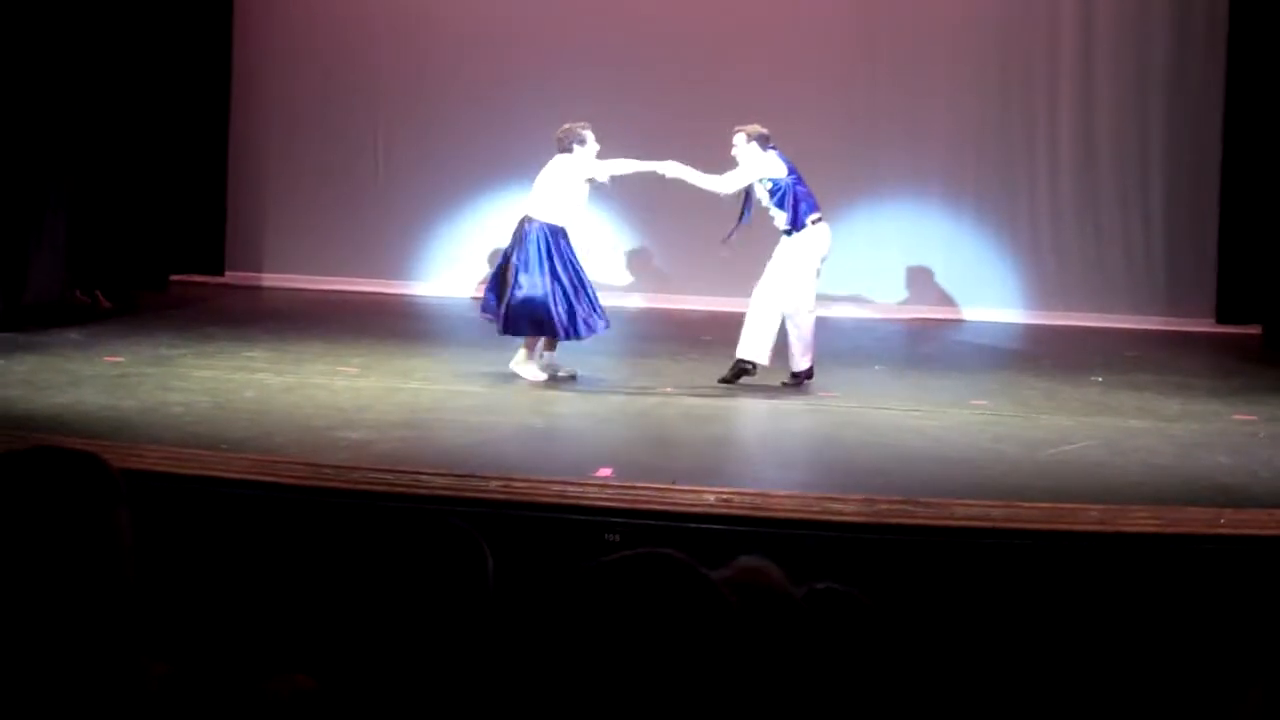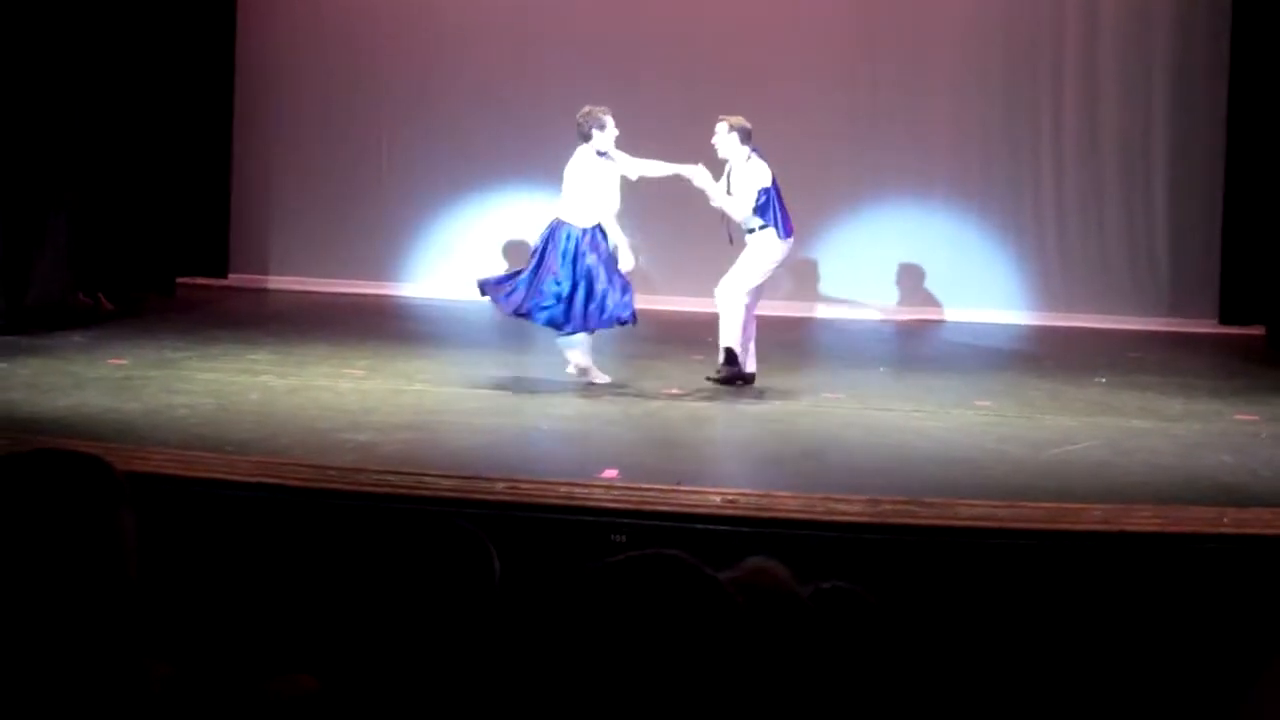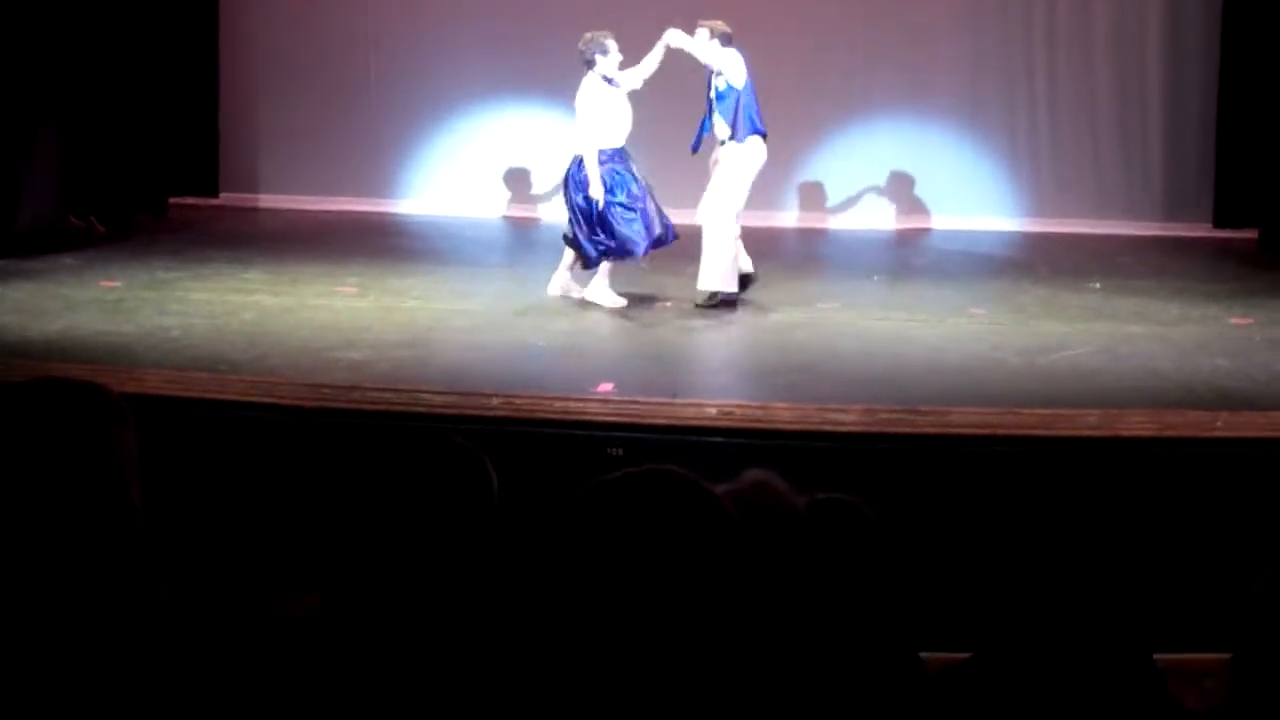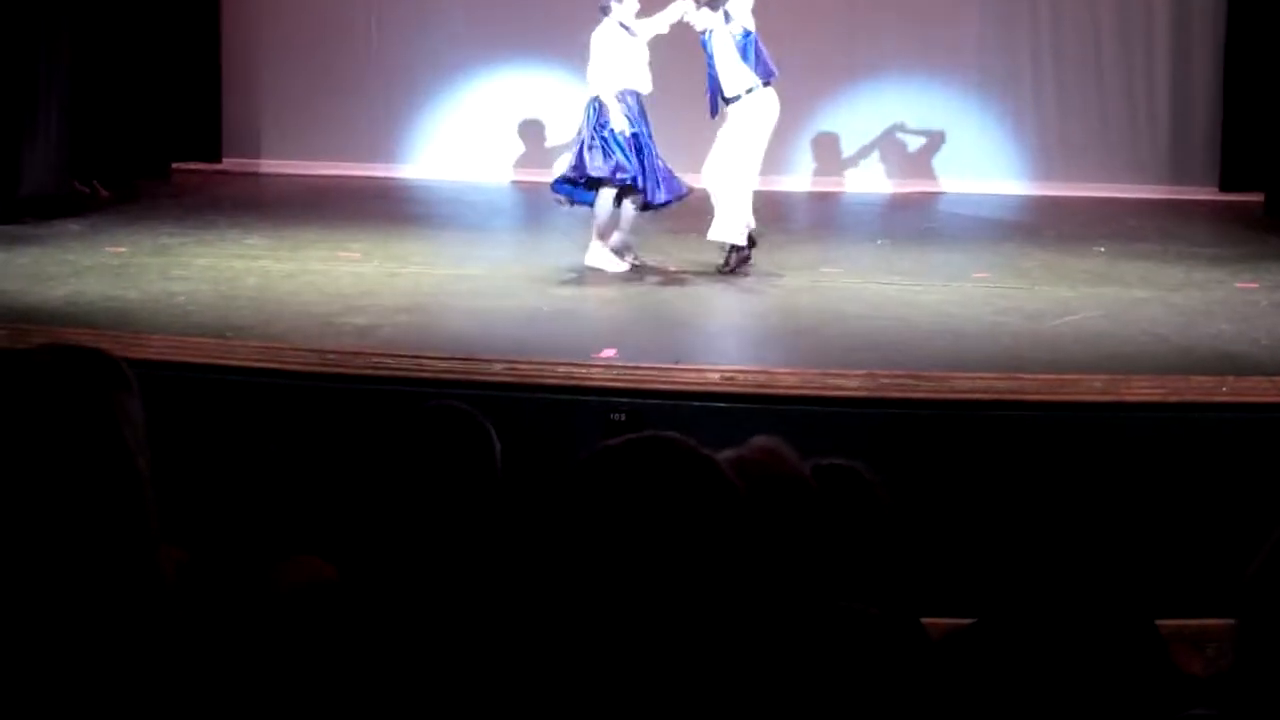
dt=0.5s
person 1, frame 1
left shoulder: (768, 161)
right shoulder: (758, 170)
left elbow: (725, 185)
right elbow: (728, 185)
left wrist: (683, 172)
right wrist: (684, 172)
left hip: (810, 236)
right hip: (792, 238)
left knee: (796, 303)
right knee: (765, 296)
left ankle: (802, 369)
right ankle: (748, 360)
person 1, frame 2
left shoulder: (755, 167)
right shoulder: (734, 167)
left elbow: (740, 212)
right elbow: (719, 199)
left wrist: (709, 185)
right wrist: (707, 186)
left hip: (770, 240)
right hip: (758, 240)
left knee: (728, 290)
right knee: (741, 300)
left ankle: (732, 355)
right ankle: (743, 369)
person 1, frame 3
left shoulder: (732, 62)
right shoulder: (718, 74)
left elbow: (714, 58)
left wrist: (684, 41)
right wrist: (718, 151)
left hip: (744, 151)
right hip: (733, 152)
left knee: (718, 219)
right knee: (710, 214)
left ankle: (724, 289)
right ankle: (741, 271)
person 1, frame 4
right shoulder: (708, 37)
left hip: (758, 104)
right hip: (736, 110)
left knee: (738, 173)
right knee: (715, 172)
left ankle: (737, 244)
right ankle: (742, 232)
person 2, frame 1
left shoulder: (576, 168)
right shoulder: (565, 163)
left elbow: (604, 169)
right elbow: (612, 167)
left wrist: (654, 166)
right wrist: (655, 165)
left hip: (550, 237)
right hip: (541, 237)
left knee: (561, 302)
right knee: (550, 302)
left ankle: (547, 360)
right ankle: (524, 358)
person 2, frame 2
left shoulder: (609, 157)
right shoulder: (583, 162)
left elbow: (643, 167)
right elbow: (598, 206)
left wrist: (681, 169)
right wrist: (622, 245)
left hip: (594, 235)
right hip: (576, 235)
left knee: (598, 300)
right knee: (590, 298)
left ankle: (582, 359)
right ankle: (576, 351)
person 2, frame 3
left shoulder: (612, 81)
right shoulder: (591, 91)
left elbow: (641, 70)
right elbow: (588, 138)
left wrist: (662, 46)
right wrist: (593, 179)
left hip: (612, 161)
right hip: (600, 164)
left knee: (594, 226)
right knee: (625, 222)
left ankle: (562, 279)
right ankle: (599, 284)
person 2, frame 4
left shoulder: (635, 30)
right shoulder: (605, 33)
right elbow: (597, 75)
right wrist: (615, 109)
left hip: (630, 110)
right hip: (613, 111)
left knee: (639, 179)
right knee: (619, 177)
left ankle: (618, 239)
right ankle: (596, 247)
